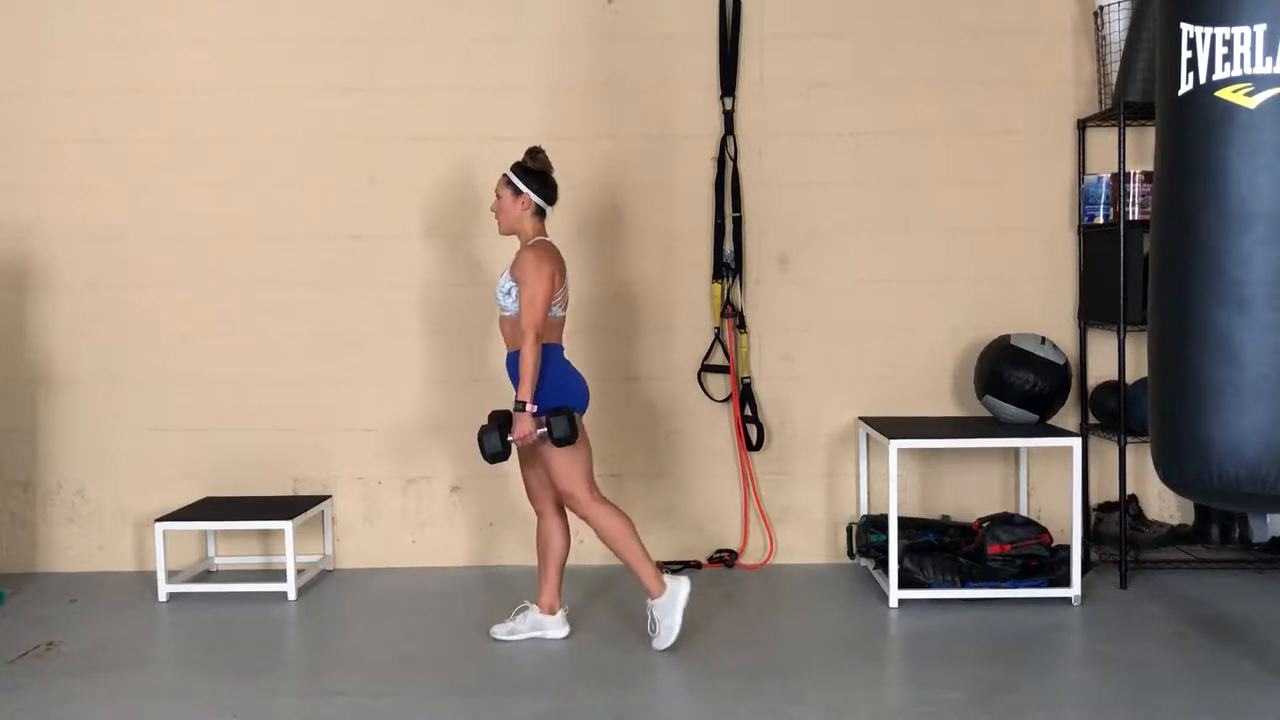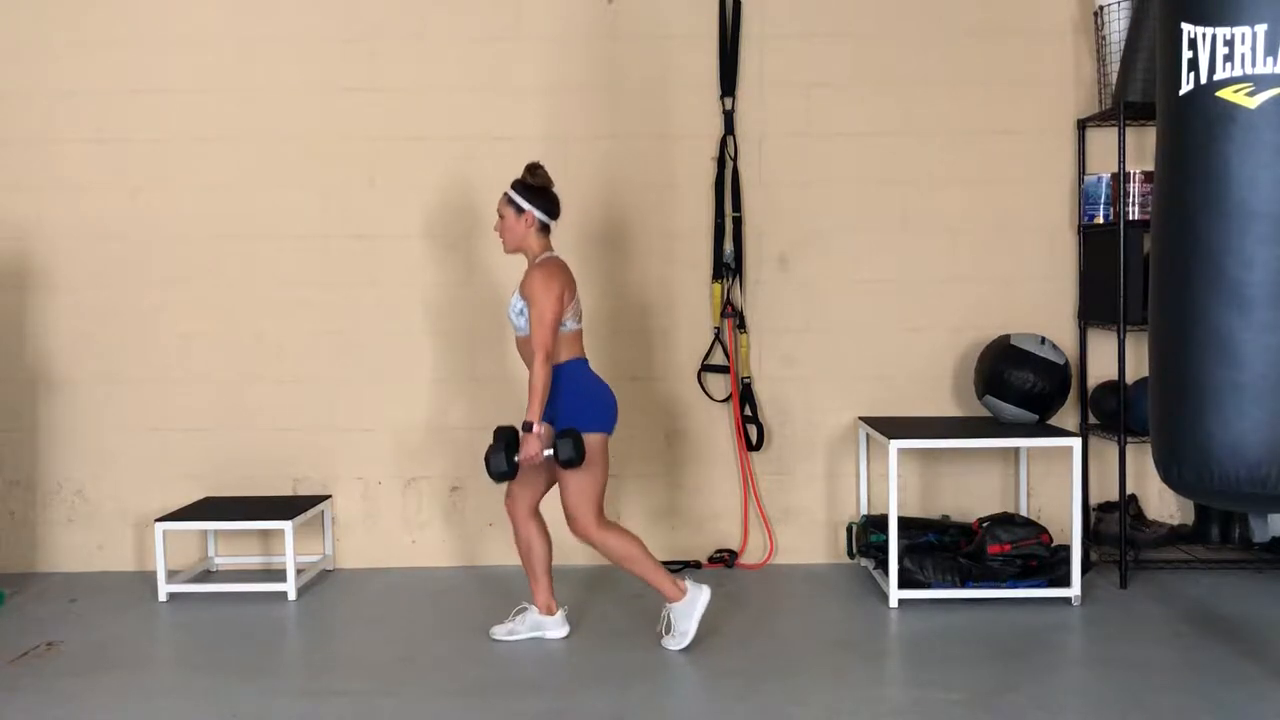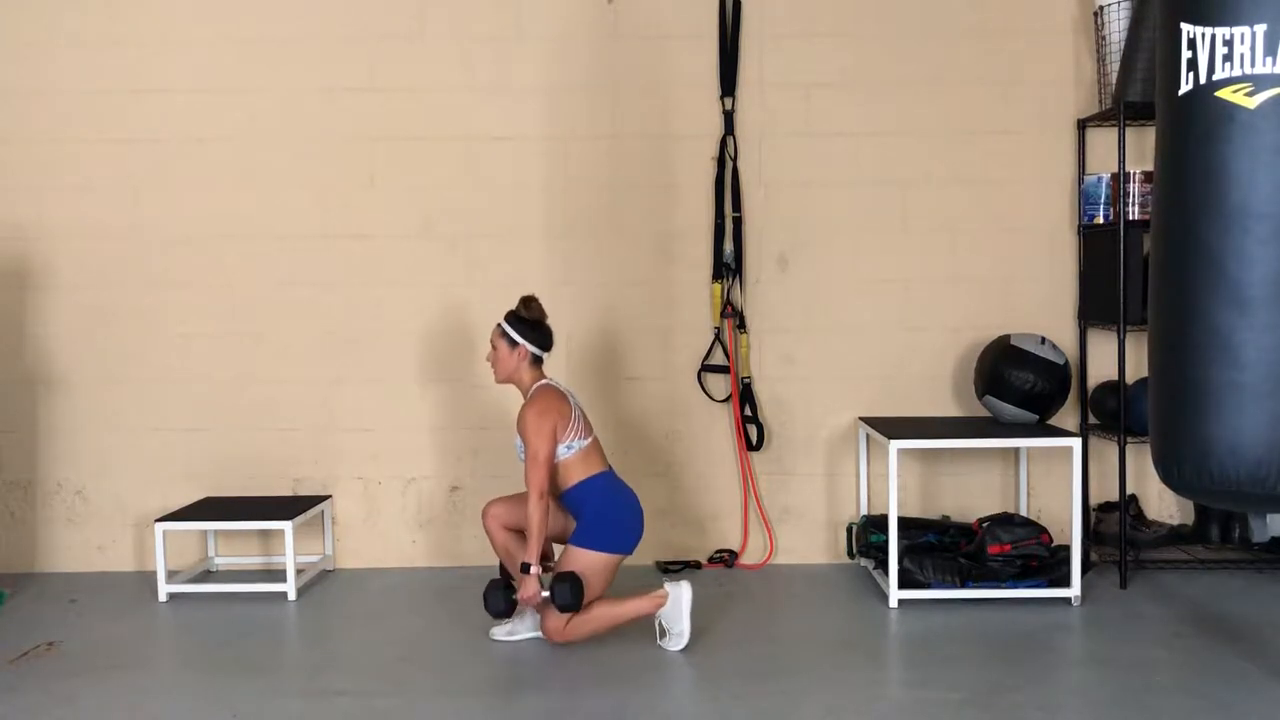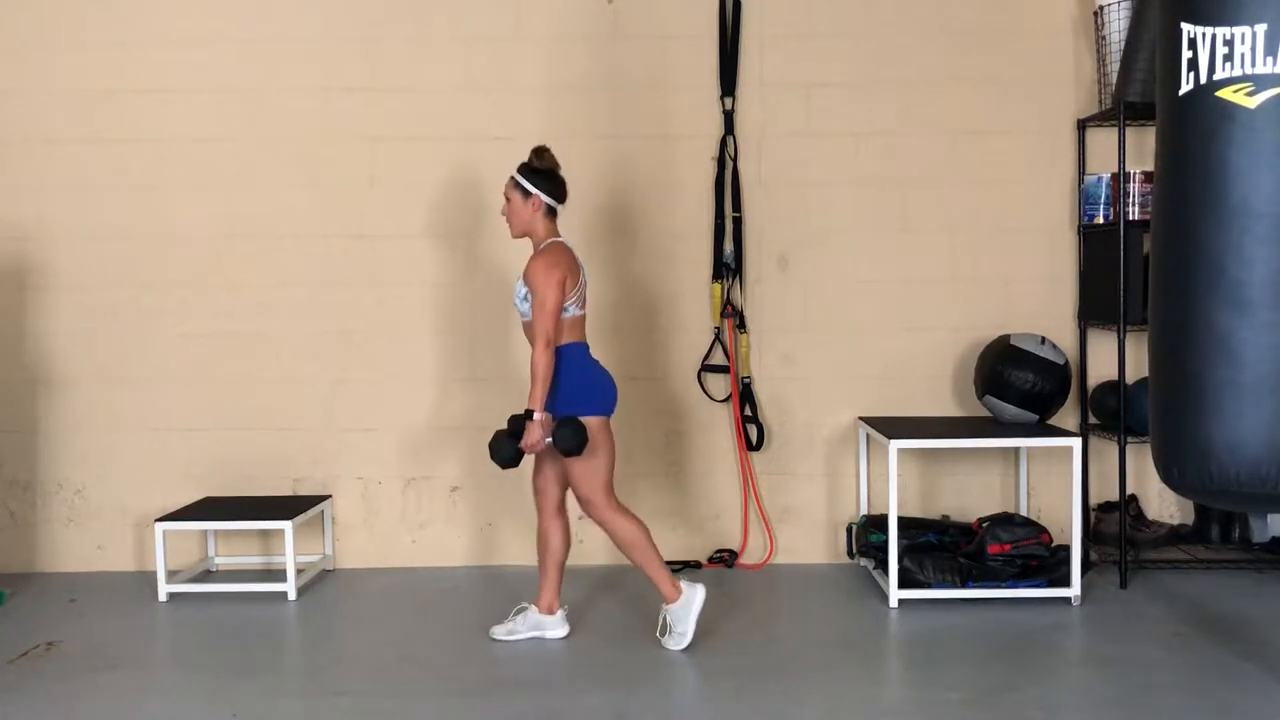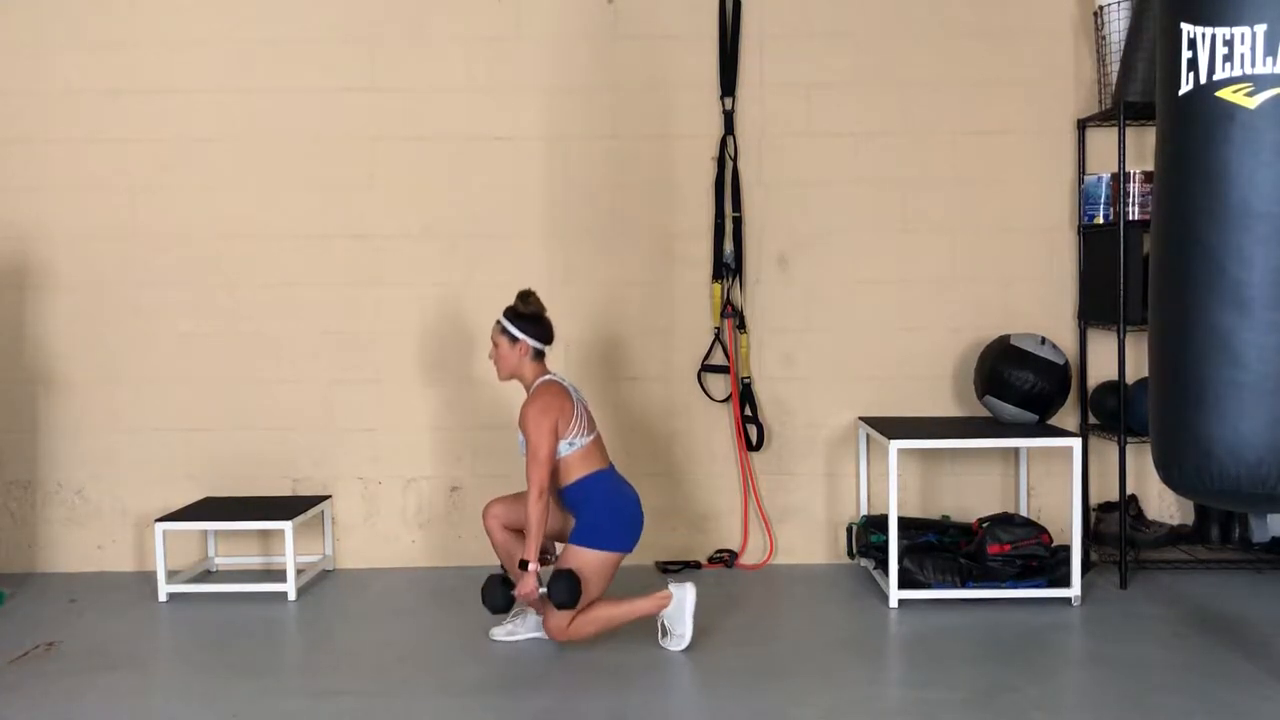
dt=1s
person 1, frame 1
left shoulder: (534, 255)
right shoulder: (539, 254)
left elbow: (531, 336)
left wrist: (523, 407)
right wrist: (528, 403)
left hip: (548, 385)
right hip: (546, 385)
left knee: (582, 498)
right knee: (546, 504)
left ankle: (661, 590)
right ankle: (548, 612)
person 1, frame 2
left shoulder: (543, 273)
right shoulder: (544, 271)
left elbow: (542, 356)
left wrist: (532, 426)
right wrist: (539, 421)
left hip: (577, 401)
right hip: (564, 401)
left knee: (586, 521)
right knee: (520, 500)
left ankle: (683, 595)
right ankle: (546, 613)
person 1, frame 3
left shoulder: (537, 409)
right shoulder: (549, 395)
left elbow: (537, 495)
right elbow: (553, 480)
left wrist: (530, 570)
right wrist: (541, 546)
left hip: (606, 516)
right hip: (594, 505)
left knee: (558, 629)
right knee: (495, 515)
left ankle: (665, 599)
right ankle: (539, 611)
person 1, frame 4
left shoulder: (545, 260)
right shoulder: (556, 254)
left elbow: (544, 342)
left wrist: (535, 414)
right wrist: (543, 410)
left hip: (577, 387)
right hip: (570, 386)
left knee: (599, 504)
right knee: (547, 497)
left ankle: (678, 595)
right ankle: (547, 612)
person 1, frame 5
left shoulder: (539, 405)
right shoulder: (555, 388)
left elbow: (538, 492)
left wrist: (529, 567)
right wrist: (537, 547)
left hip: (605, 513)
right hip: (597, 501)
left knee: (561, 627)
right knee: (495, 515)
left ankle: (669, 602)
right ankle: (538, 613)
